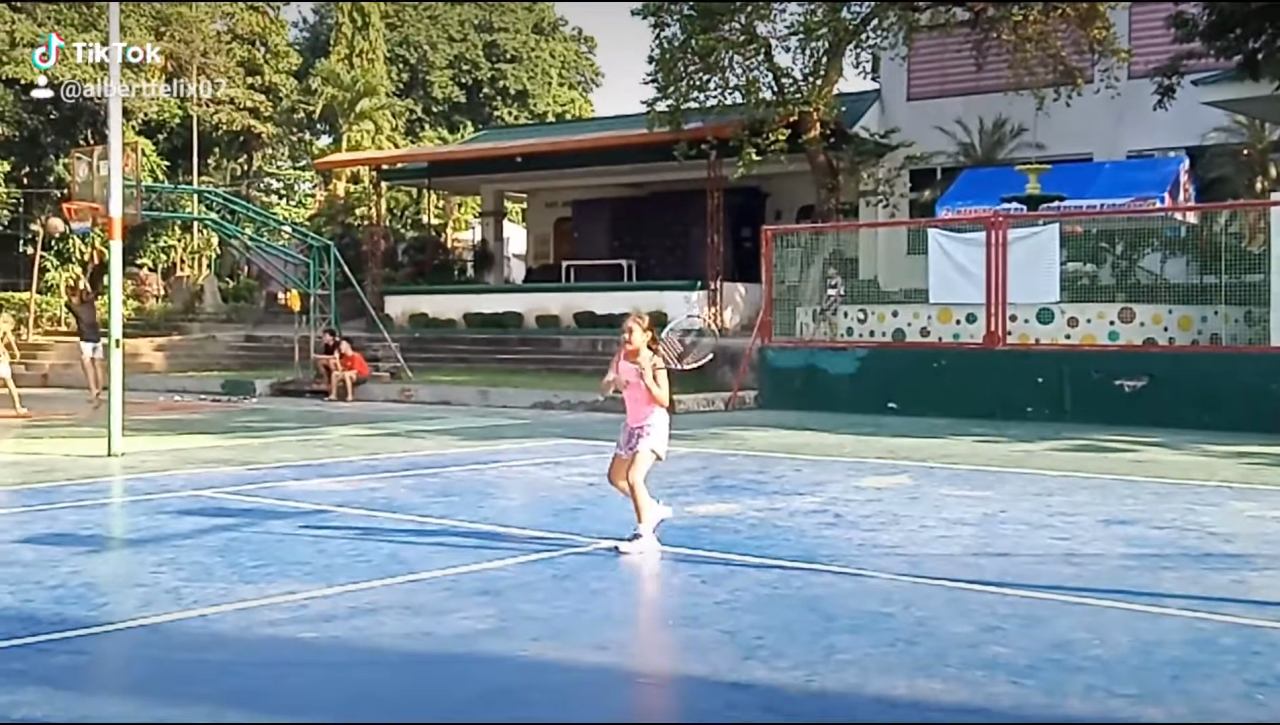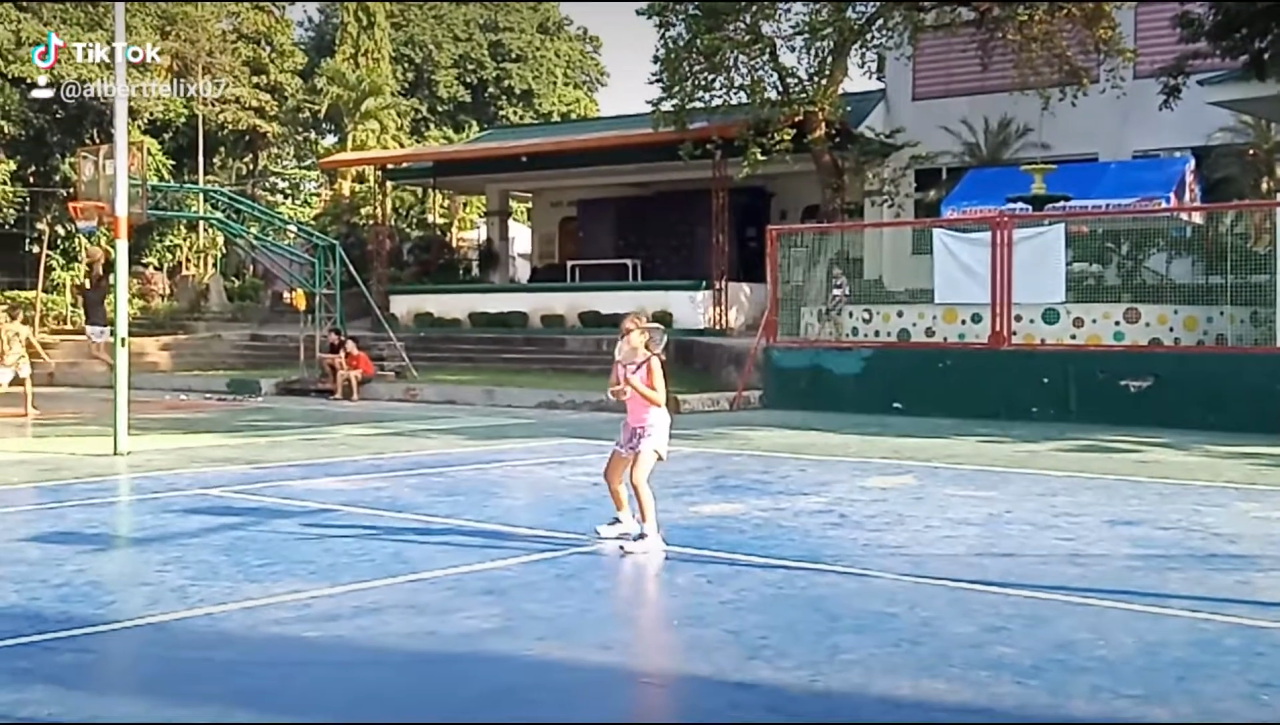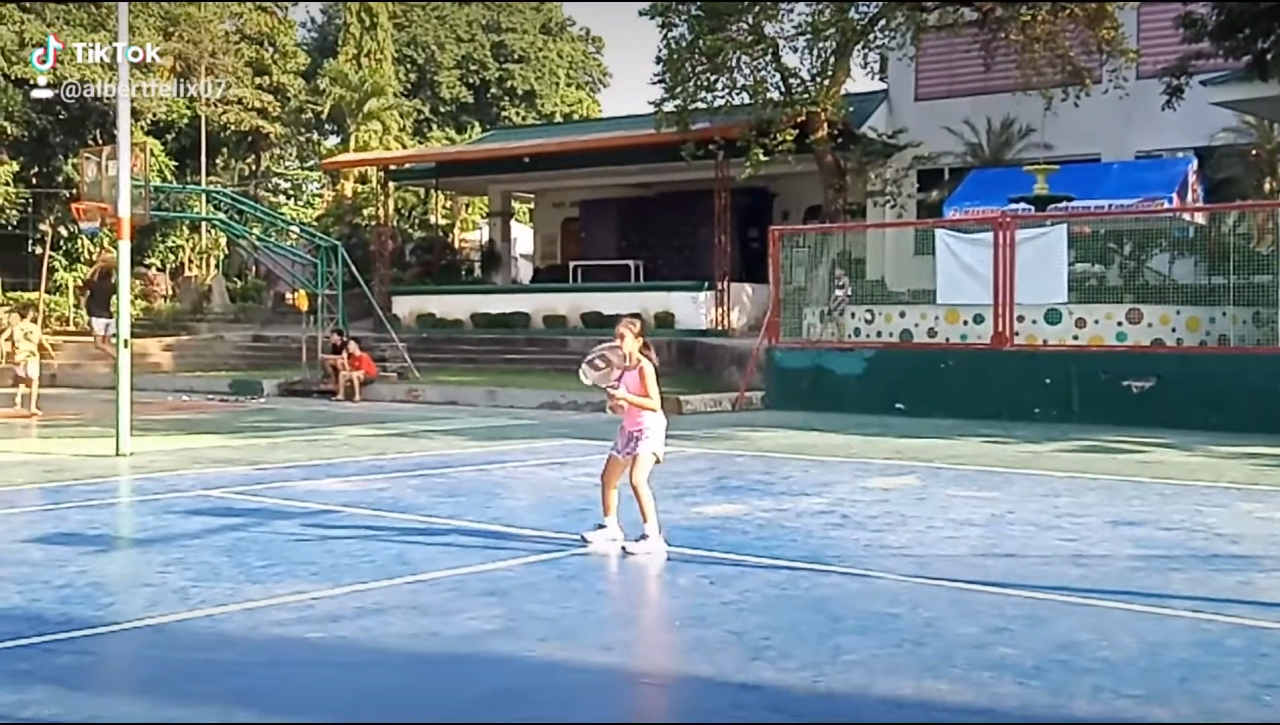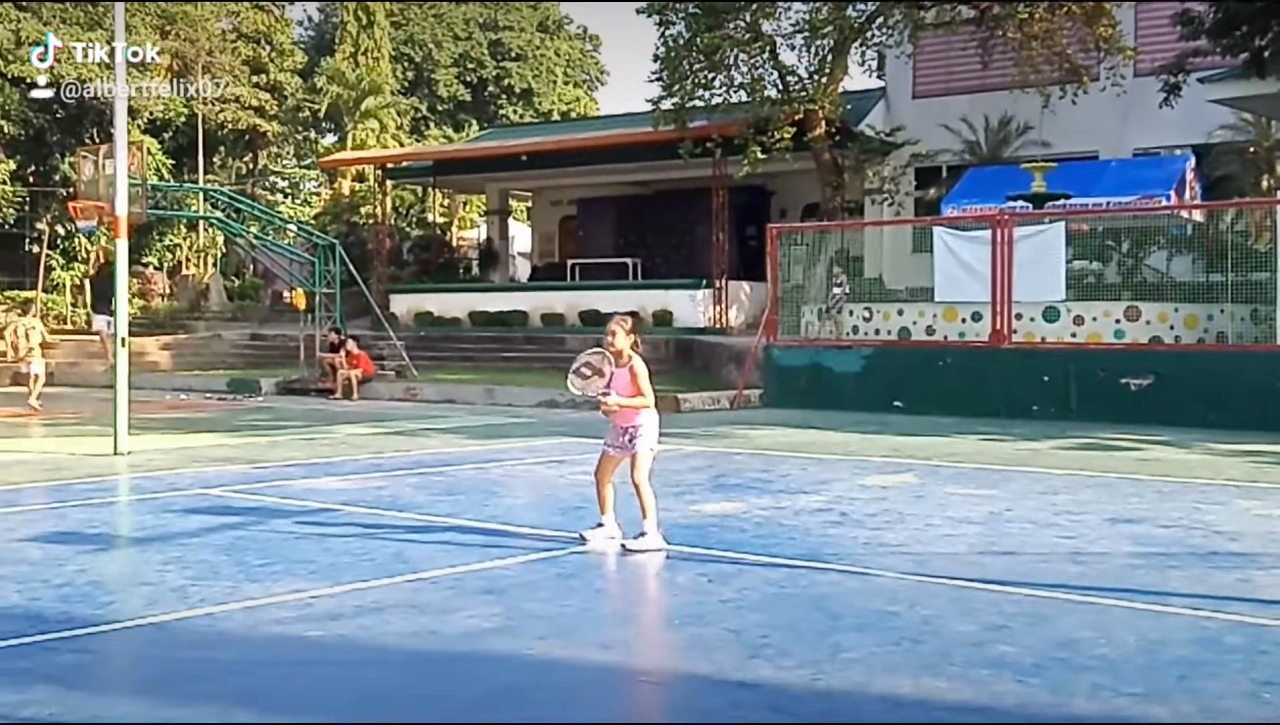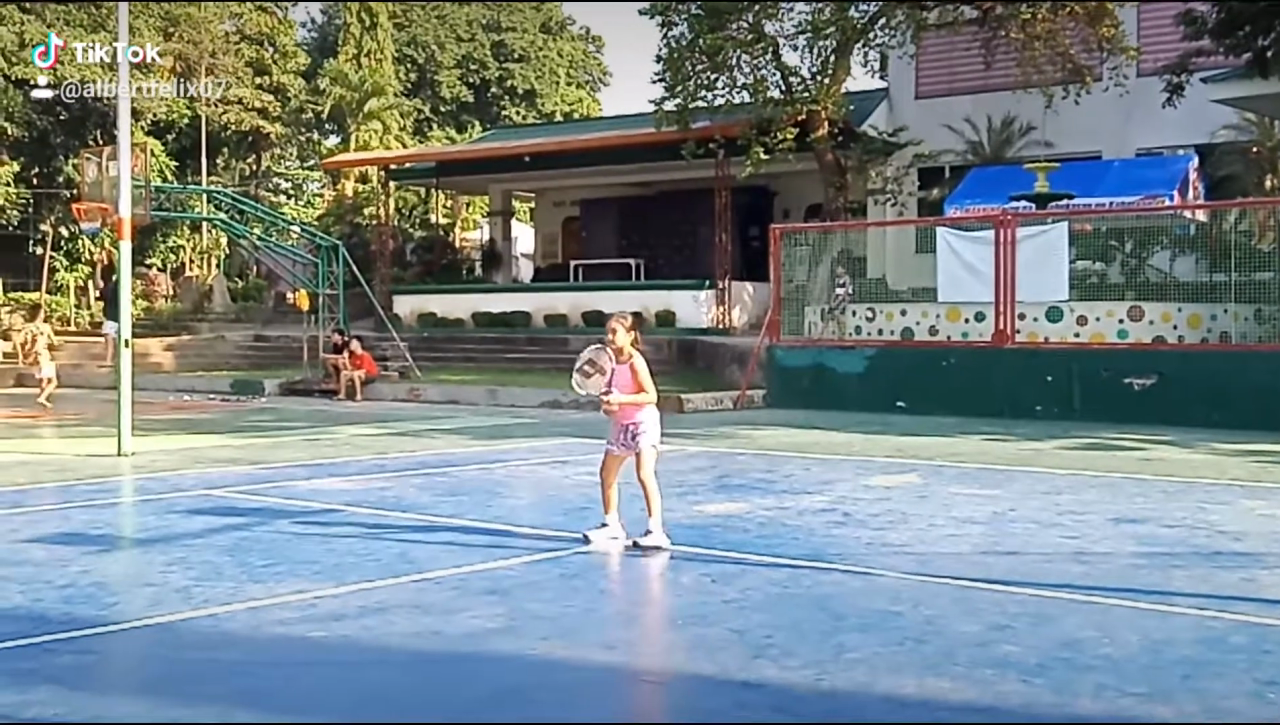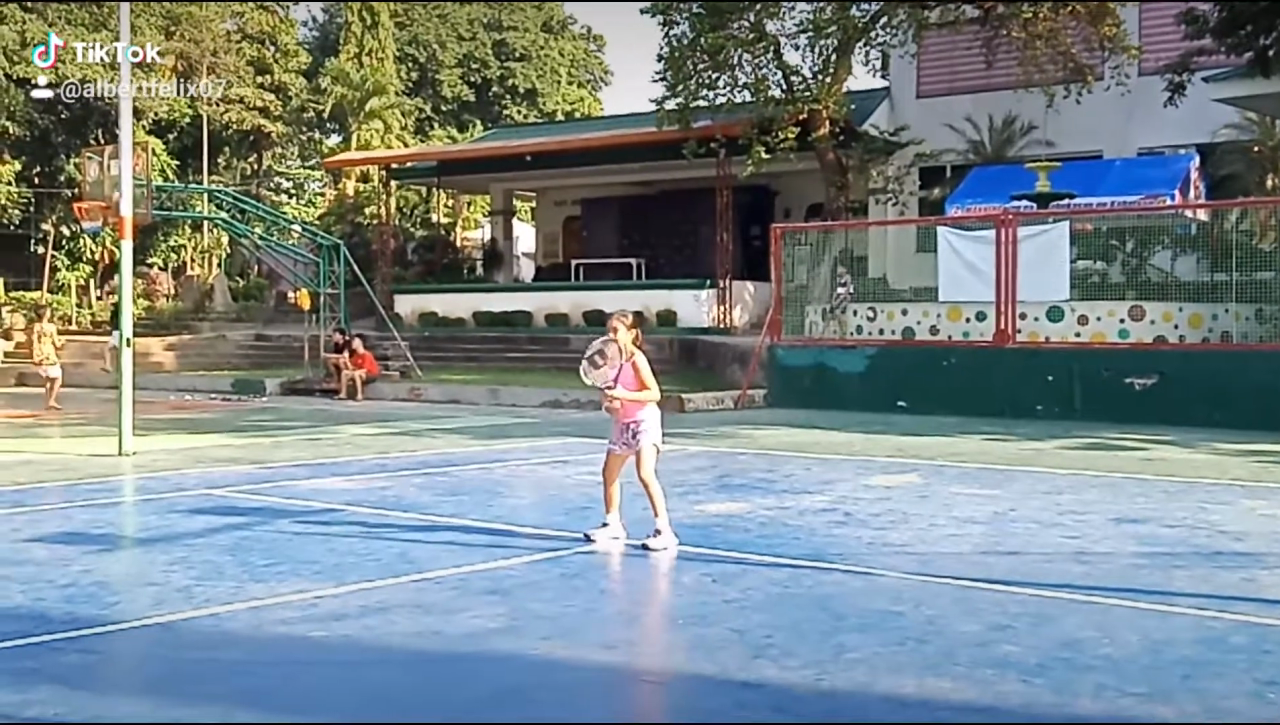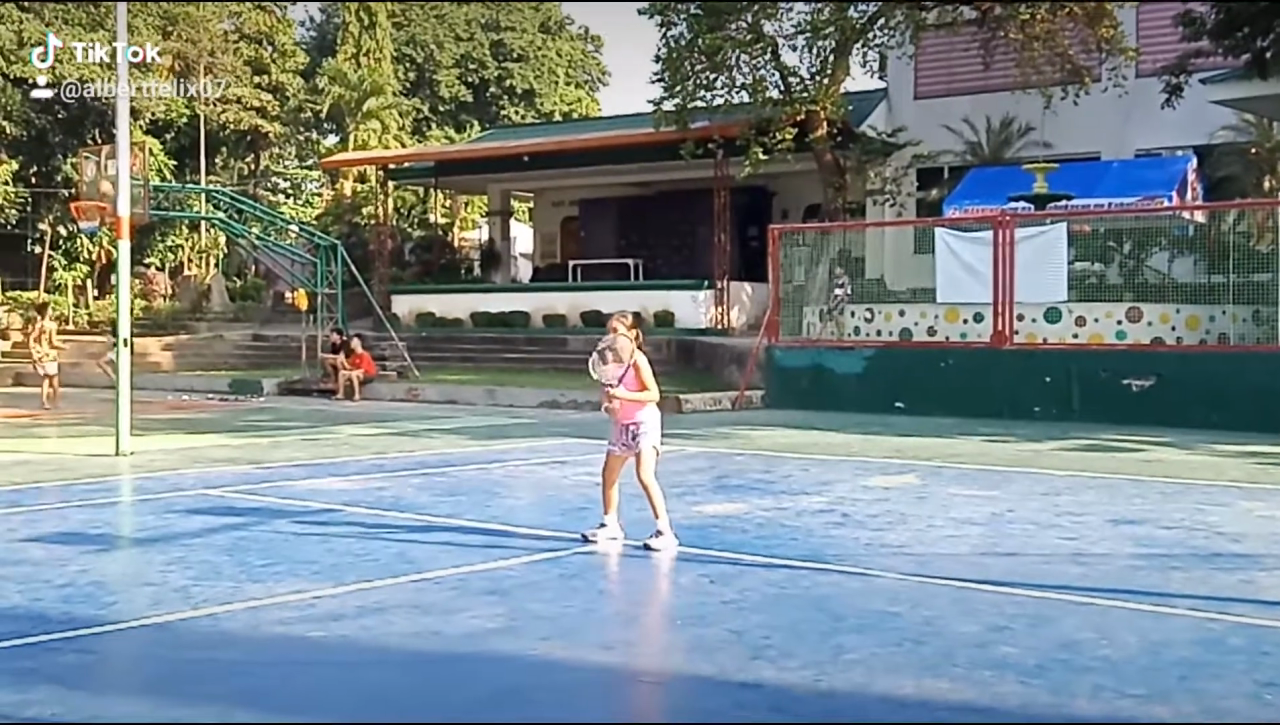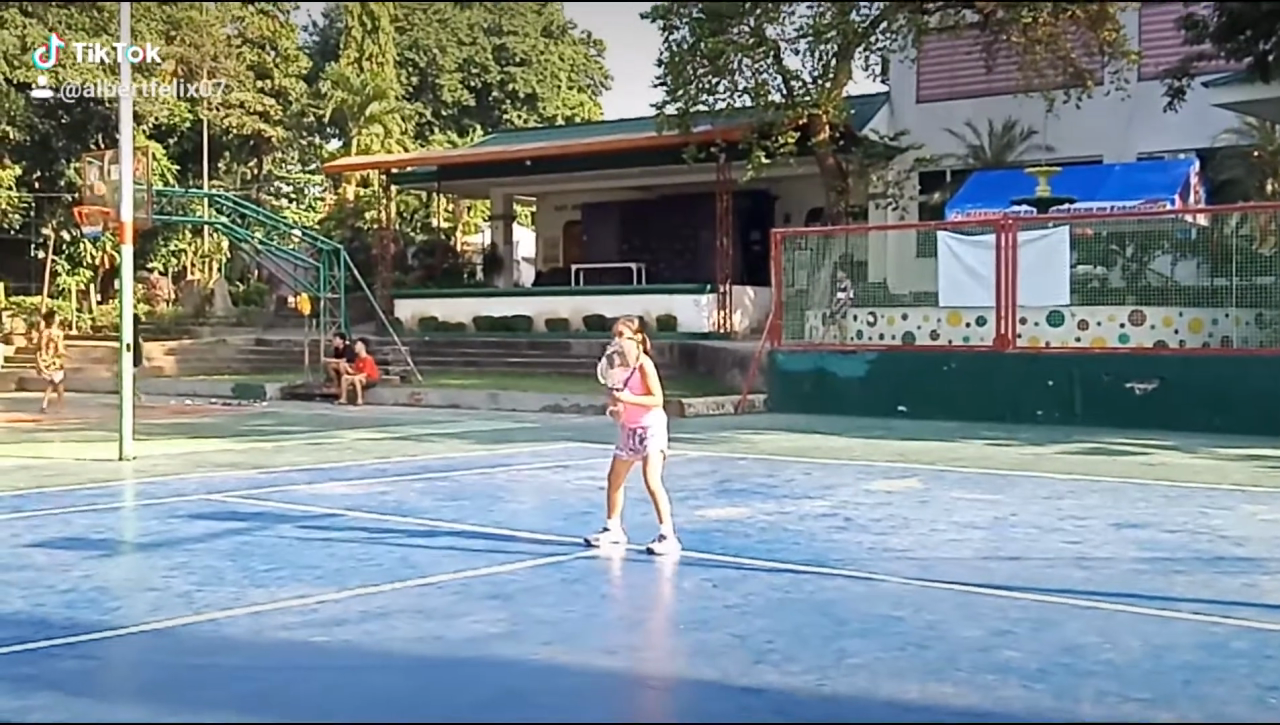
dt=0.1s
person 1, frame 1
left shoulder: (655, 362)
right shoulder: (620, 358)
left elbow: (664, 401)
right elbow: (604, 388)
left wrist: (648, 379)
right wrist: (615, 383)
left hip: (653, 427)
right hip: (632, 426)
left knee: (633, 478)
right knee: (615, 476)
left ankle: (647, 536)
right ankle: (654, 509)
person 1, frame 2
left shoulder: (651, 362)
left elbow: (660, 400)
right elbow: (613, 389)
left wrist: (635, 383)
right wrist: (618, 390)
left hip: (654, 426)
right hip: (632, 425)
left knee: (637, 478)
right knee: (611, 475)
left ankle: (651, 535)
right ankle: (625, 520)
person 1, frame 3
left shoulder: (645, 367)
left elbow: (655, 404)
right elbow: (612, 395)
left wrist: (626, 397)
right wrist: (614, 401)
left hip: (649, 430)
right hip: (628, 430)
left knee: (637, 480)
right knee: (608, 478)
left ankle: (653, 537)
right ankle: (611, 526)
person 1, frame 4
left shoulder: (636, 365)
left elbow: (649, 401)
right elbow: (607, 393)
left wrist: (618, 401)
right wrist: (606, 406)
left hip: (642, 426)
right hip: (620, 426)
left knee: (639, 477)
right knee: (601, 474)
left ankle: (651, 533)
right ankle: (609, 524)
person 1, frame 5
left shoulder: (635, 362)
left elbow: (651, 396)
right elbow: (607, 392)
left wrist: (621, 399)
right wrist: (607, 406)
left hip: (644, 423)
right hip: (622, 424)
left knee: (645, 475)
right knee: (607, 473)
left ankle: (656, 529)
right ankle: (612, 524)
person 1, frame 6
left shoulder: (637, 360)
left elbow: (655, 394)
right elbow: (609, 390)
left wrist: (625, 395)
right wrist: (609, 404)
left hip: (645, 422)
right hip: (623, 423)
left knee: (645, 474)
right knee: (609, 473)
left ankle: (664, 530)
right ankle: (613, 524)
person 1, frame 7
left shoulder: (638, 360)
left elbow: (653, 394)
right elbow: (607, 390)
left wrist: (624, 394)
right wrist: (608, 404)
left hip: (644, 423)
right hip: (622, 424)
left knee: (645, 476)
right knee: (608, 474)
left ankle: (665, 531)
right ankle: (611, 525)
person 1, frame 8
left shoulder: (644, 364)
left elbow: (658, 400)
right elbow: (614, 395)
left wrist: (630, 398)
right wrist: (614, 408)
left hip: (651, 427)
right hip: (629, 428)
left knee: (652, 480)
right knee: (614, 478)
left ankle: (668, 536)
right ankle: (614, 529)
